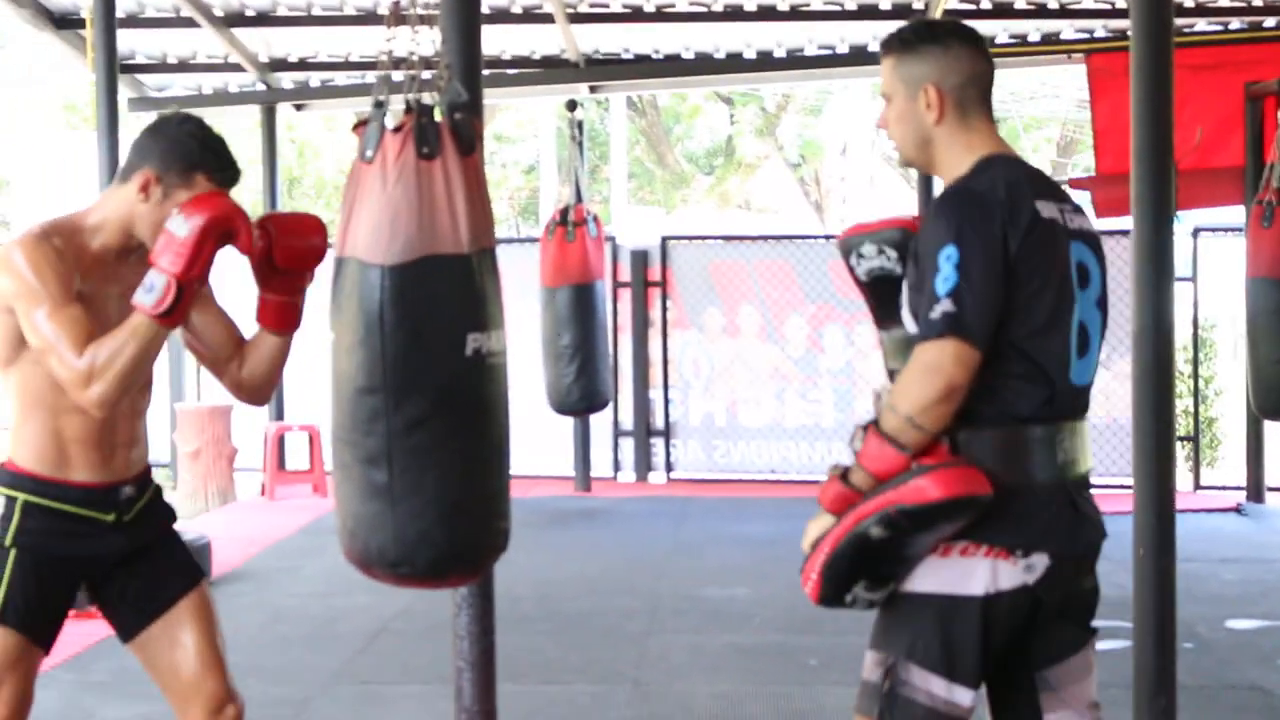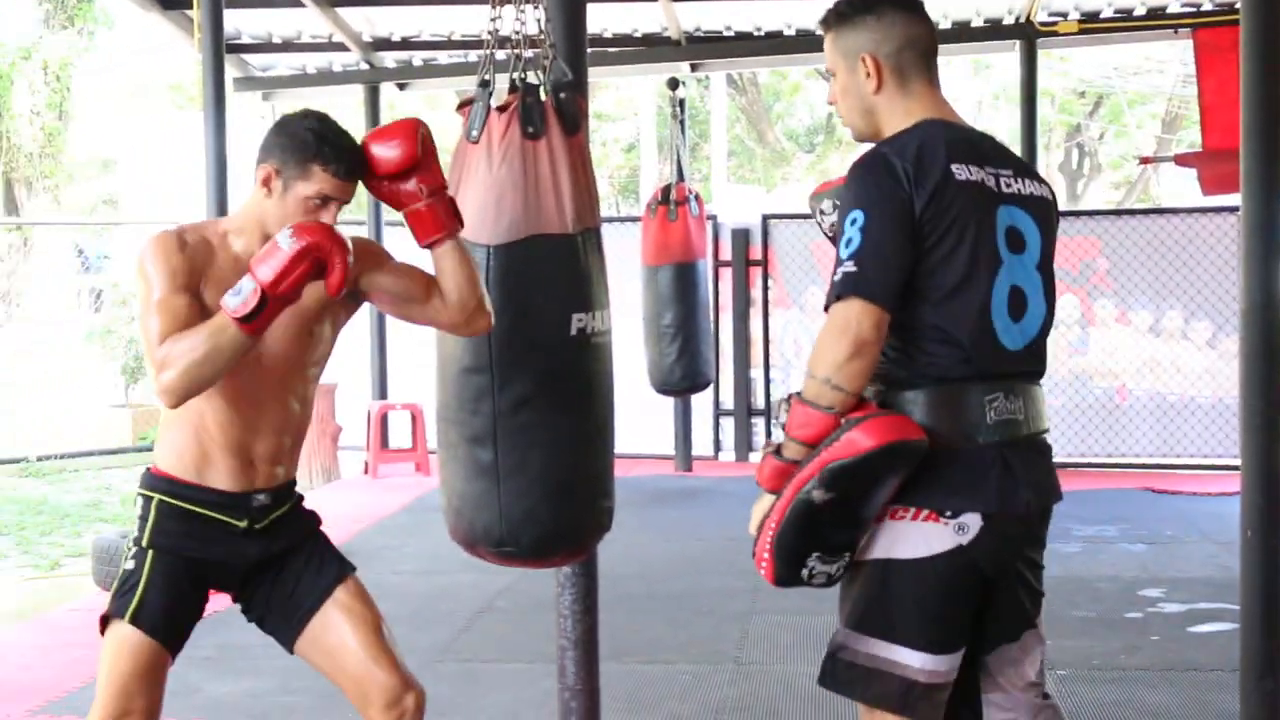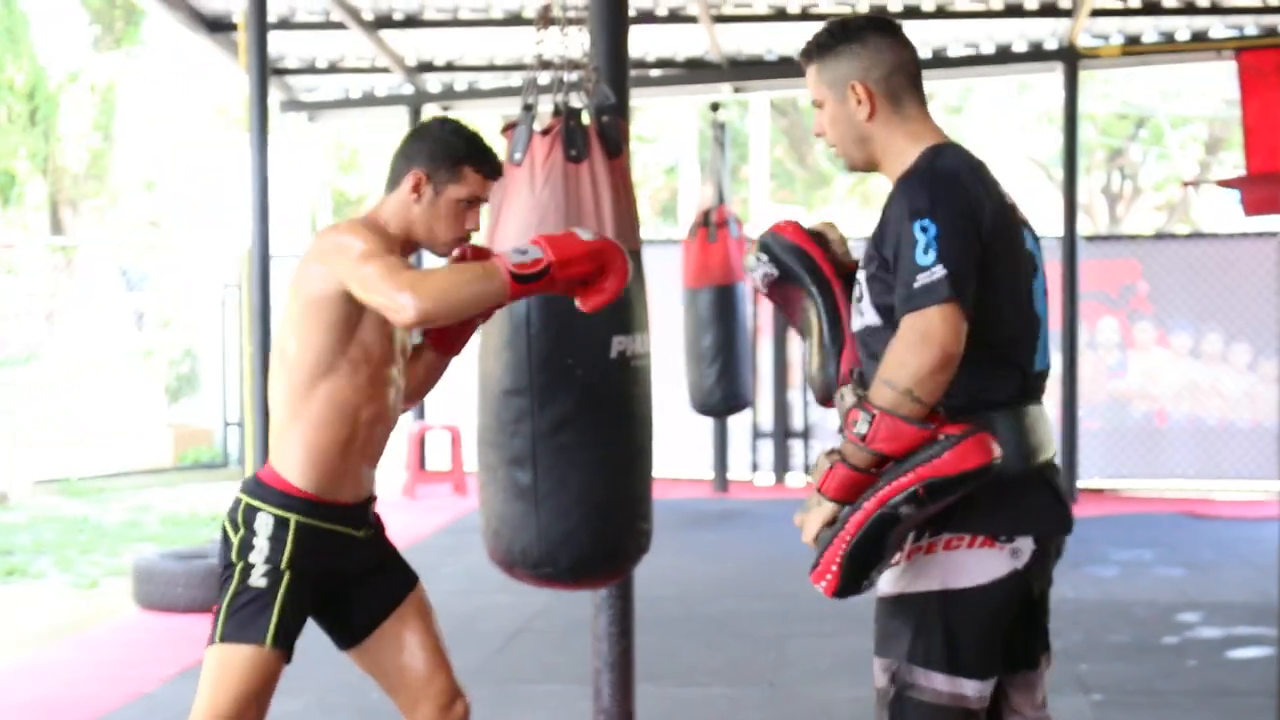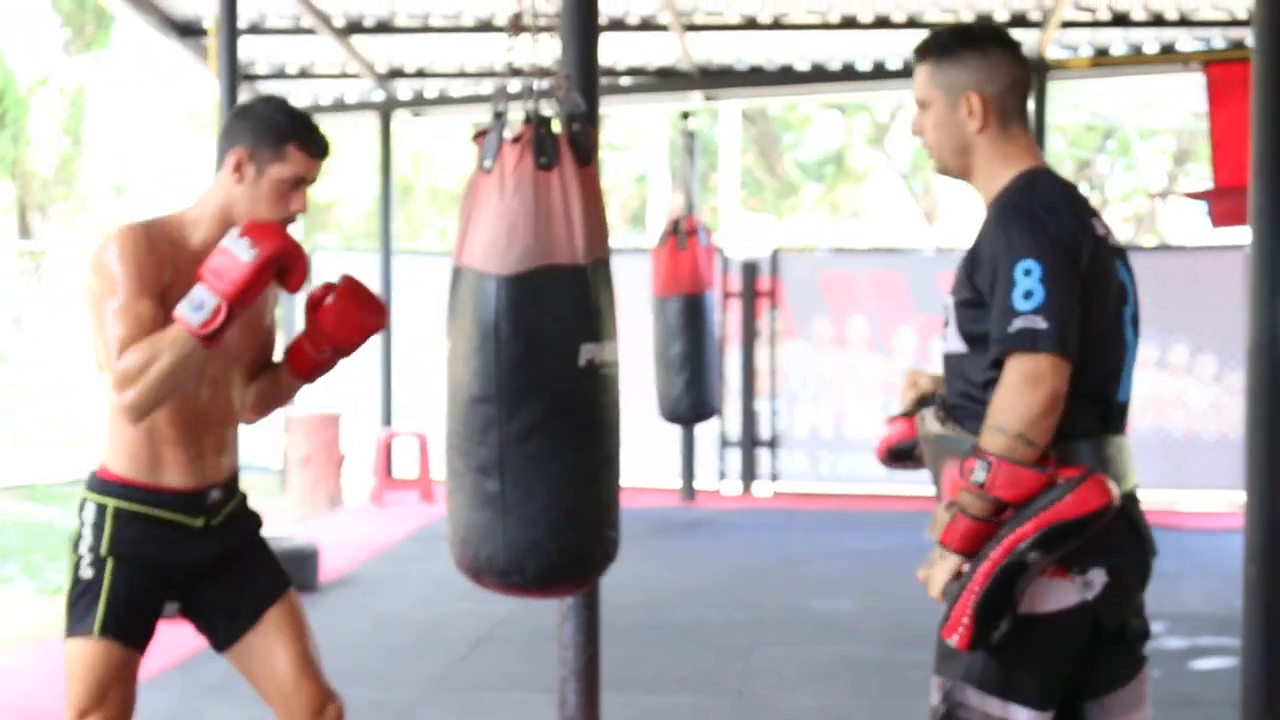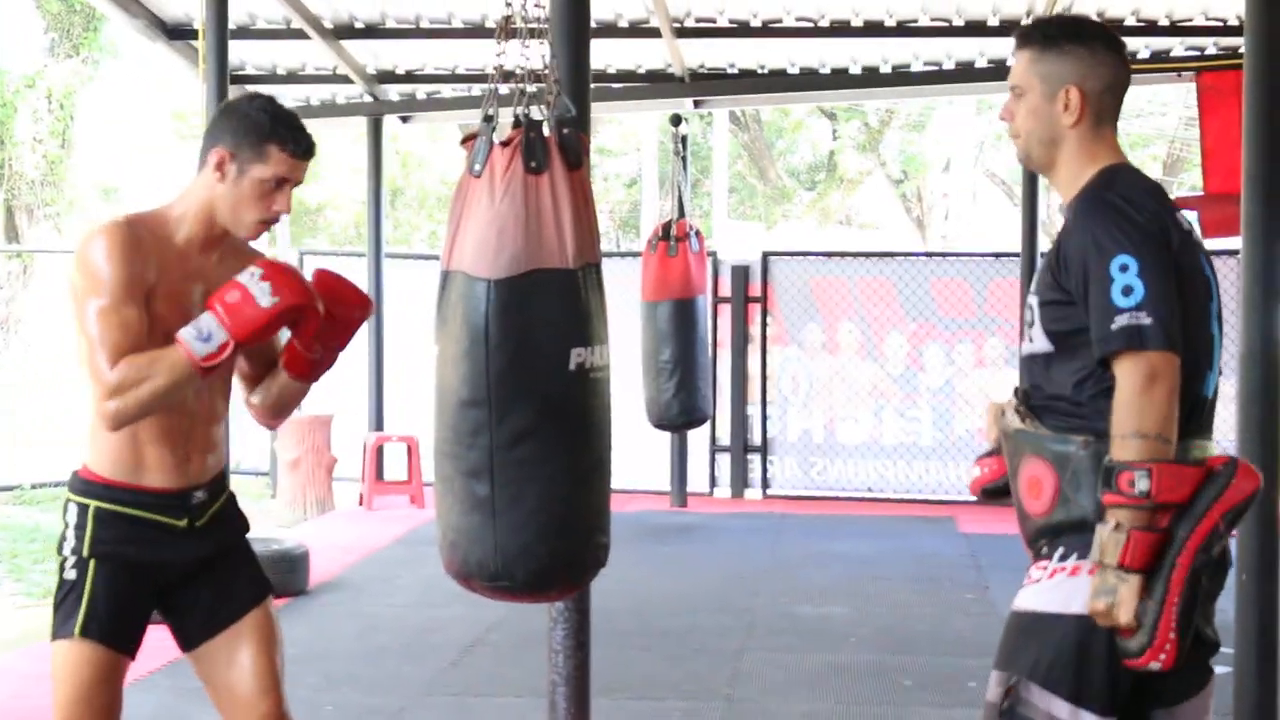
dt=0.4s
person 1, frame 1
left shoulder: (970, 206)
right shoulder: (1058, 210)
left elbow: (943, 372)
left wrist: (849, 494)
right wrist: (915, 298)
left hip: (983, 518)
right hip: (1059, 509)
person 1, frame 2
left shoulder: (886, 169)
right shoulder: (1022, 177)
left elbow: (856, 335)
left wrist: (786, 472)
left hip: (930, 481)
right hip: (1011, 471)
person 1, frame 3
left shoulder: (929, 191)
right shoulder: (967, 186)
left elbow: (932, 344)
left wrist: (842, 478)
left hip: (961, 513)
right hip: (1012, 503)
person 1, frame 4
left shoulder: (1023, 221)
right shoulder: (1068, 213)
left elbow: (1037, 384)
left wrist: (959, 537)
right wrist: (947, 389)
left hip: (1038, 542)
right hip: (1098, 536)
person 1, frame 5
left shoulder: (1105, 216)
right shoulder: (1135, 210)
left elbow: (1149, 376)
left wrist: (1121, 552)
right wrist: (1029, 417)
left hip: (1112, 539)
right hip: (1164, 536)
person 2, frame 1
left shoulder: (179, 260)
left elbow: (250, 382)
right elbow: (94, 388)
left wrist: (283, 289)
right wrist: (172, 276)
left hip: (133, 511)
person 2, frame 2
left shoulder: (343, 264)
right shoulder: (176, 253)
left elbow: (470, 318)
right elbow: (172, 379)
left wrist: (426, 199)
right wrist: (265, 287)
left hip: (278, 523)
right hip: (182, 515)
person 2, frame 3
left shoulder: (380, 264)
right shoulder: (350, 244)
right elbow: (416, 304)
left wrist: (458, 322)
right wrist: (539, 263)
left hip: (351, 528)
right hip: (283, 528)
person 2, frame 4
left shoulder: (257, 263)
right shoulder: (134, 250)
right elbow: (130, 396)
left wrist: (317, 348)
right wrist: (219, 295)
left hip: (222, 518)
right hip: (130, 522)
person 2, frame 5
left shoulder: (251, 269)
right shoulder: (117, 248)
left elbow: (266, 408)
right elbow: (114, 400)
left wrist: (313, 348)
right wrist: (228, 325)
left hip: (208, 520)
right hip: (115, 525)
